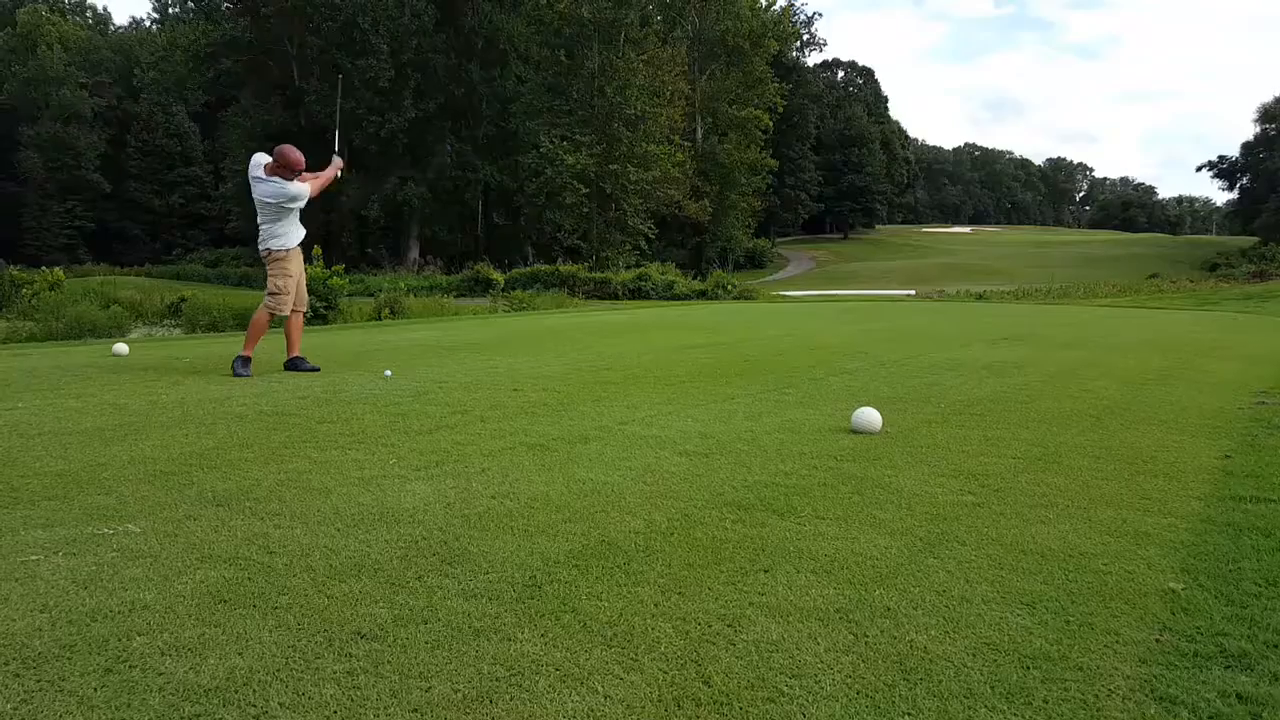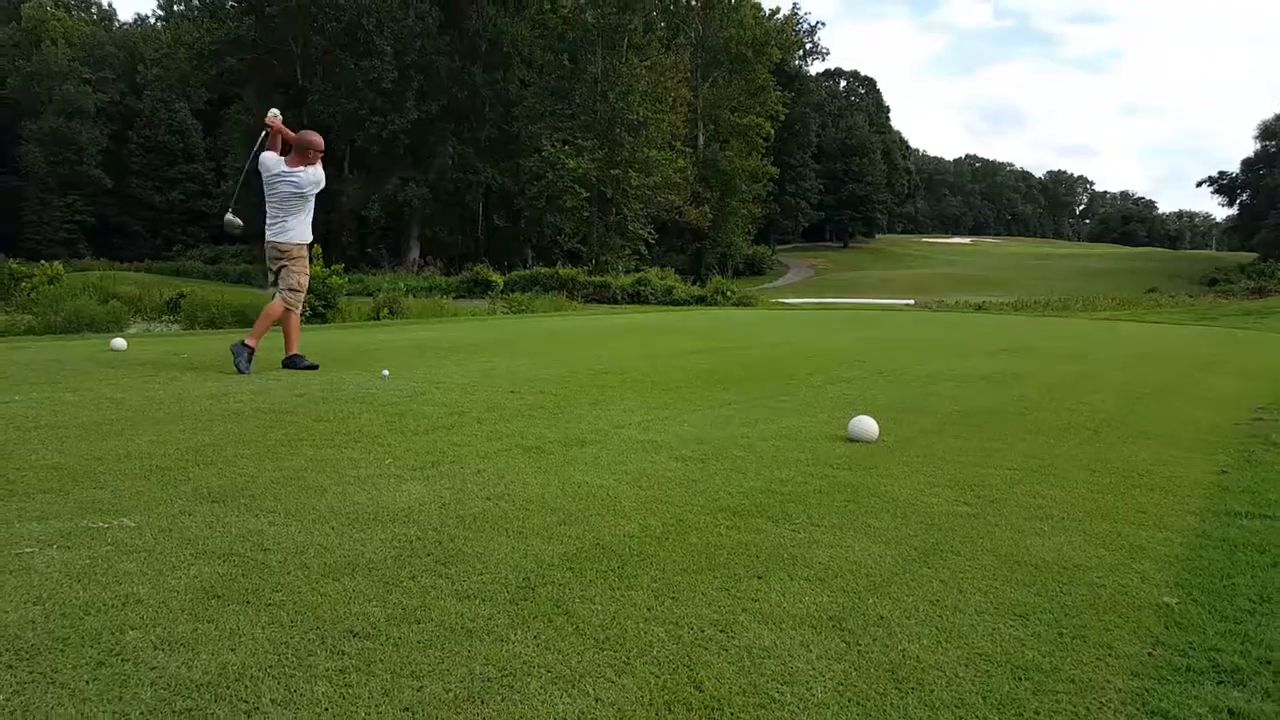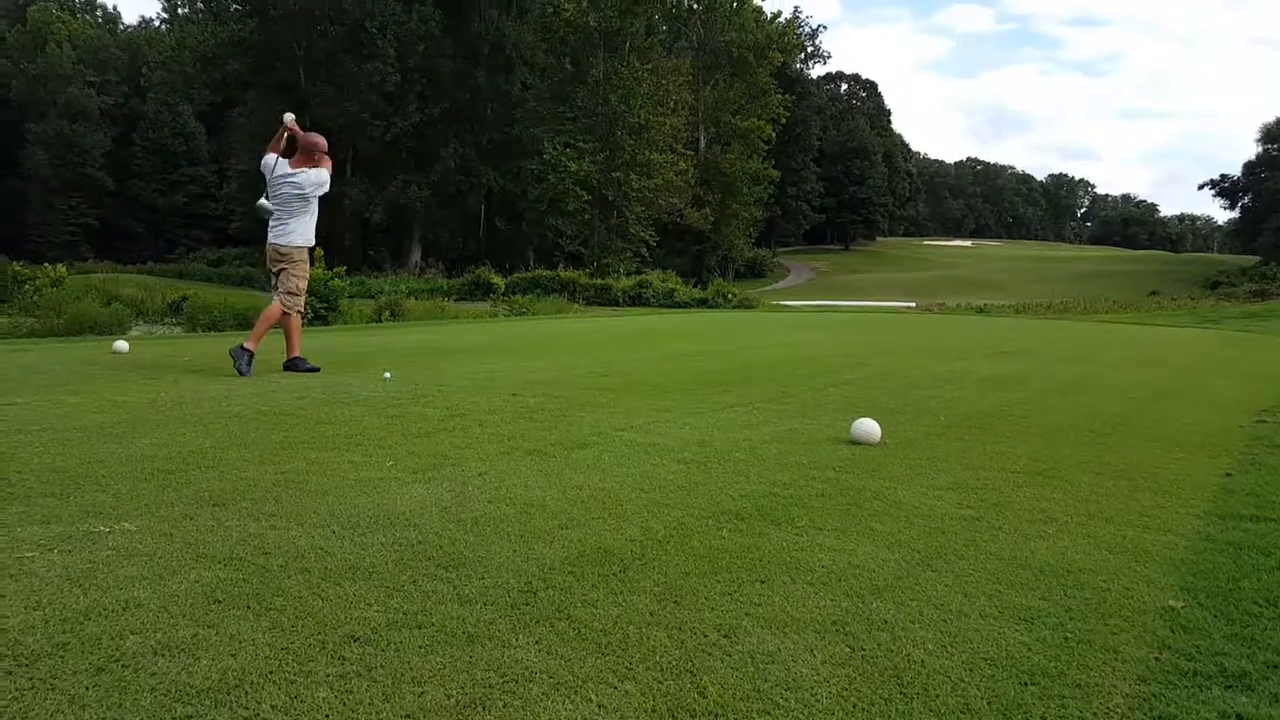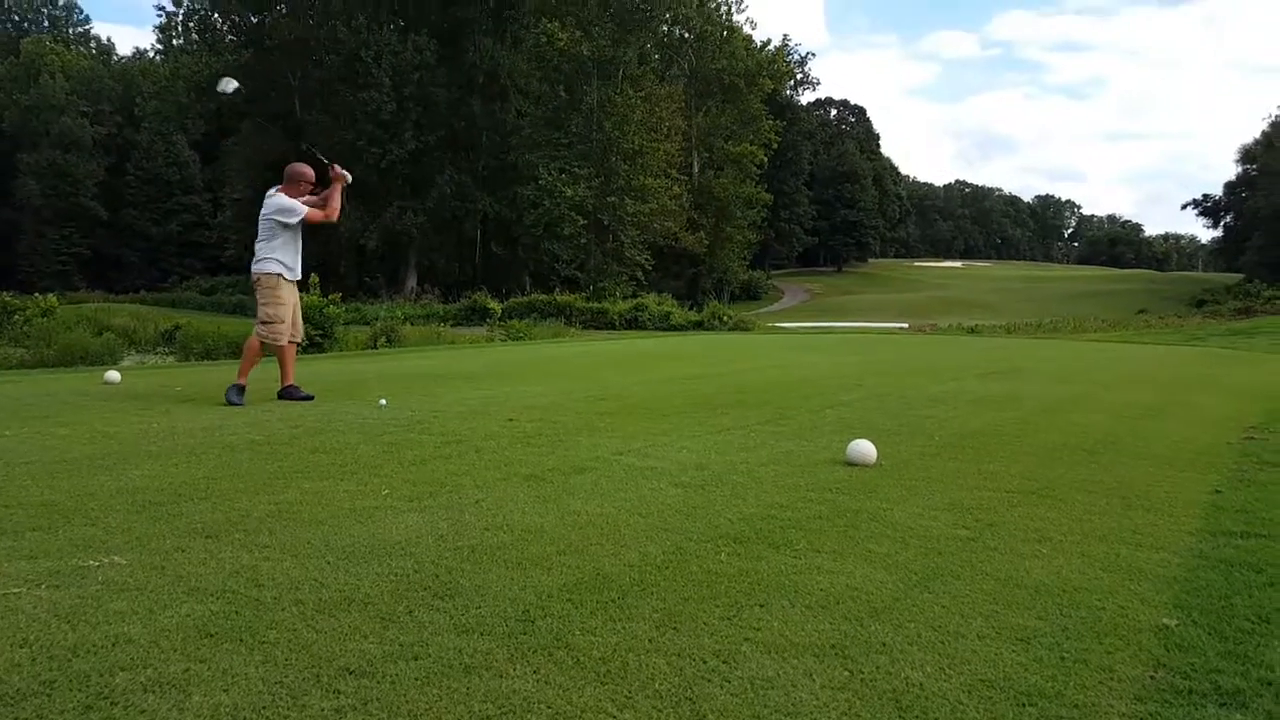
dt=0.3s
person 1, frame 1
left shoulder: (259, 160)
right shoulder: (285, 191)
left elbow: (302, 180)
right elbow: (314, 188)
left wrist: (319, 175)
right wrist: (334, 166)
left hip: (289, 247)
right hip: (281, 250)
left knee: (297, 304)
right knee: (275, 303)
left ankle: (293, 357)
right ankle: (244, 358)
person 1, frame 2
left shoulder: (269, 163)
right shoulder: (314, 177)
right elbow: (316, 160)
left wrist: (275, 131)
right wrist: (284, 131)
left hip: (274, 241)
right hip: (294, 245)
left knee: (294, 299)
right knee: (286, 298)
left ankle: (292, 354)
right ankle: (247, 345)
person 1, frame 3
left shoulder: (273, 167)
right shoulder: (317, 179)
left elbow: (270, 153)
right elbow: (328, 163)
left wrist: (283, 132)
right wrist: (298, 132)
left hip: (277, 244)
right hip: (294, 249)
left knee: (294, 303)
right knee: (285, 301)
left ankle: (293, 358)
right ankle: (246, 348)
person 1, frame 4
left shoulder: (286, 195)
right shoulder: (283, 203)
left elbow: (321, 203)
right elbow: (330, 217)
left wrist: (335, 185)
right wrist: (338, 183)
left hip: (287, 275)
right hip: (270, 274)
left knee: (291, 332)
right knee: (268, 331)
left ankle: (287, 385)
right ankle: (238, 385)
